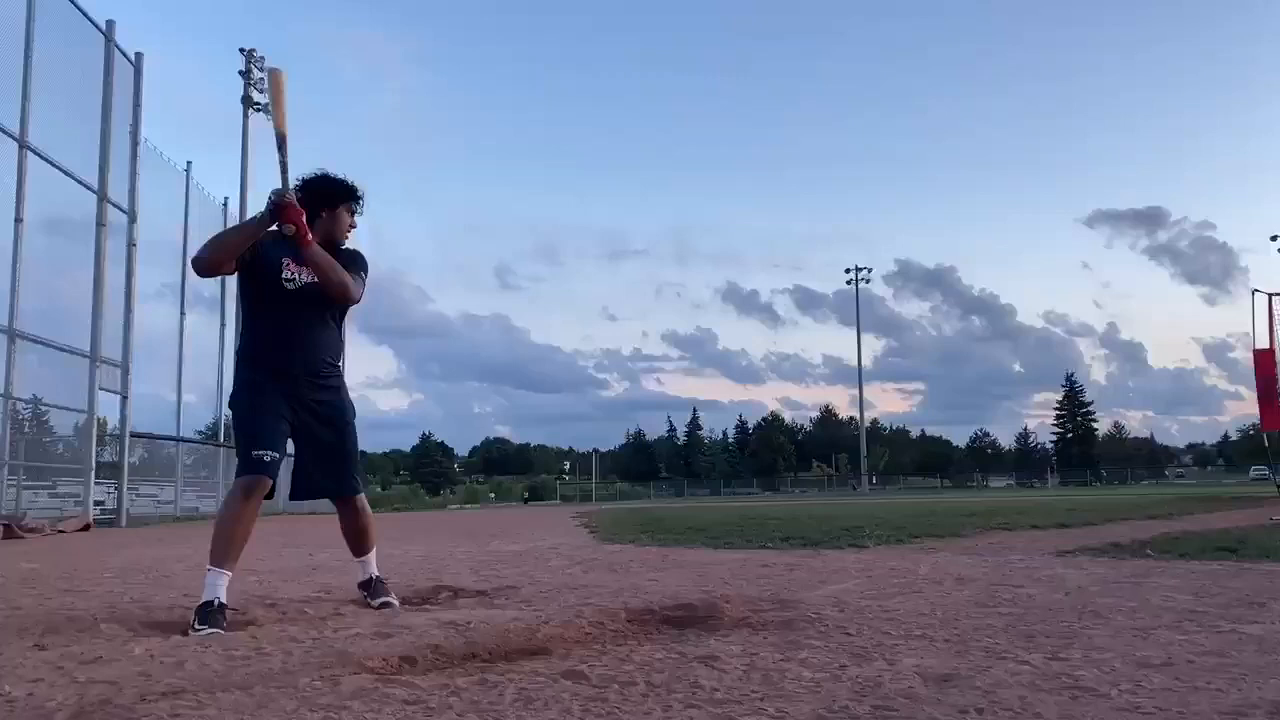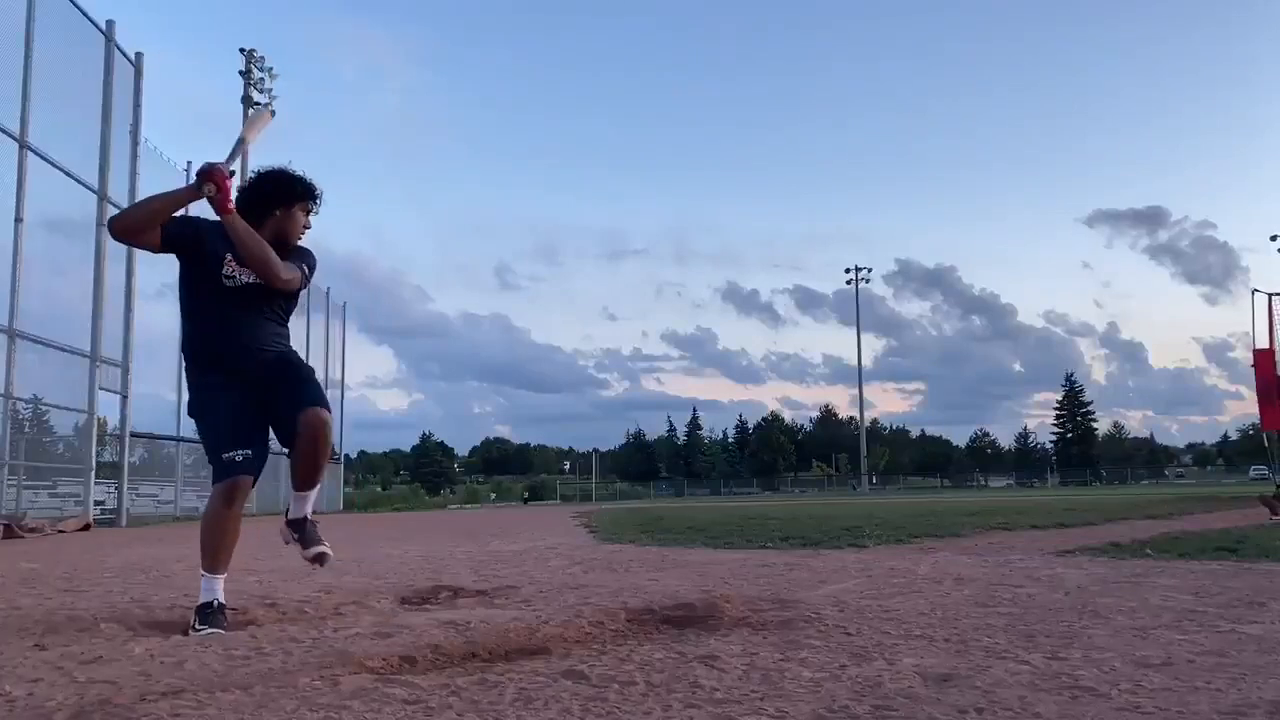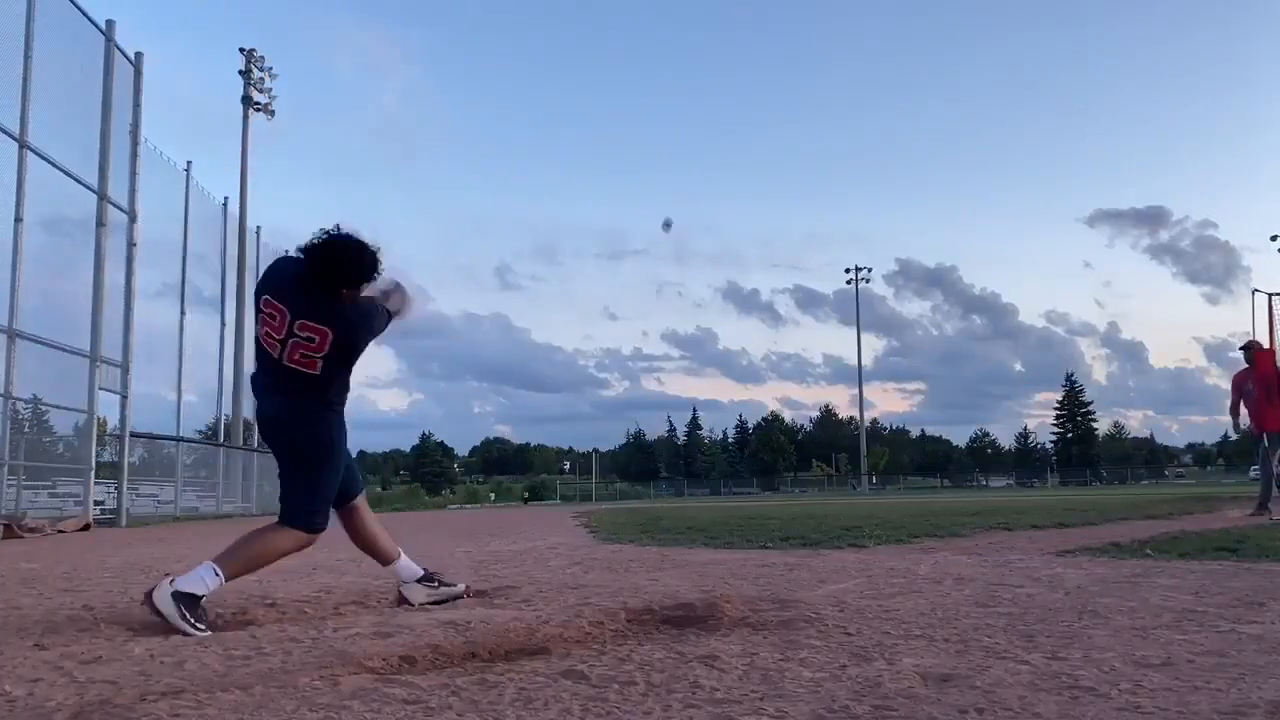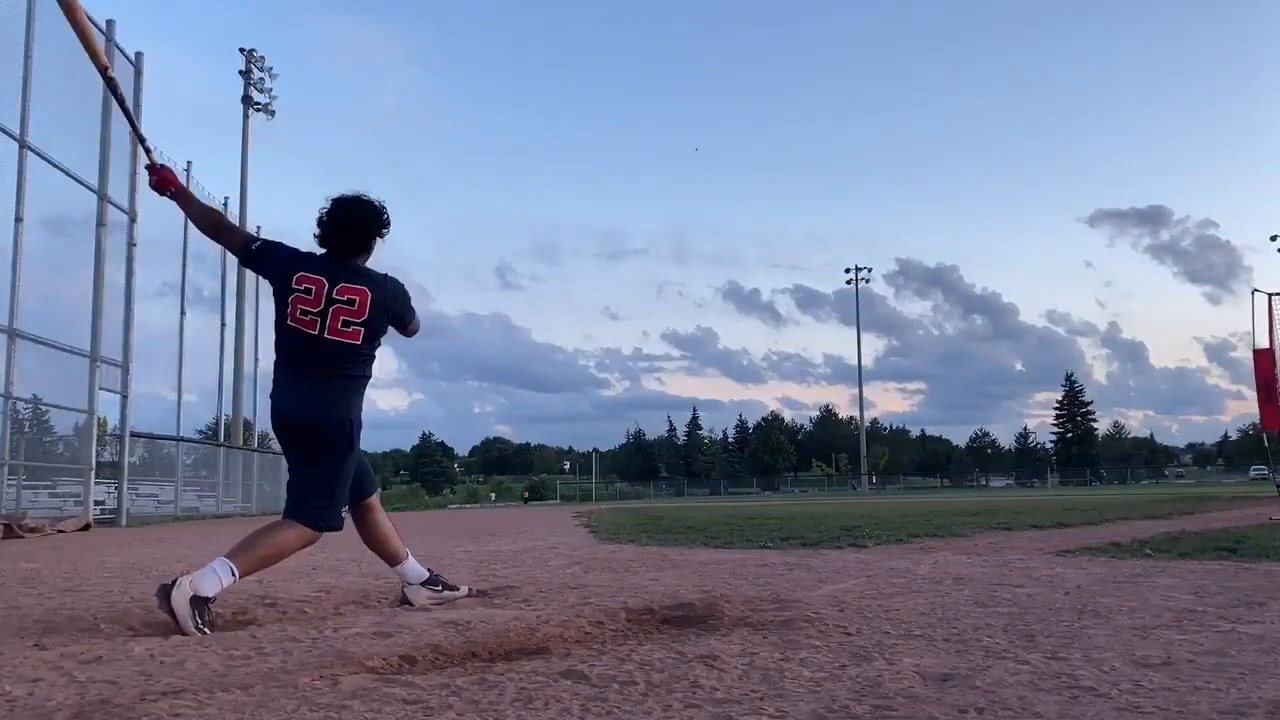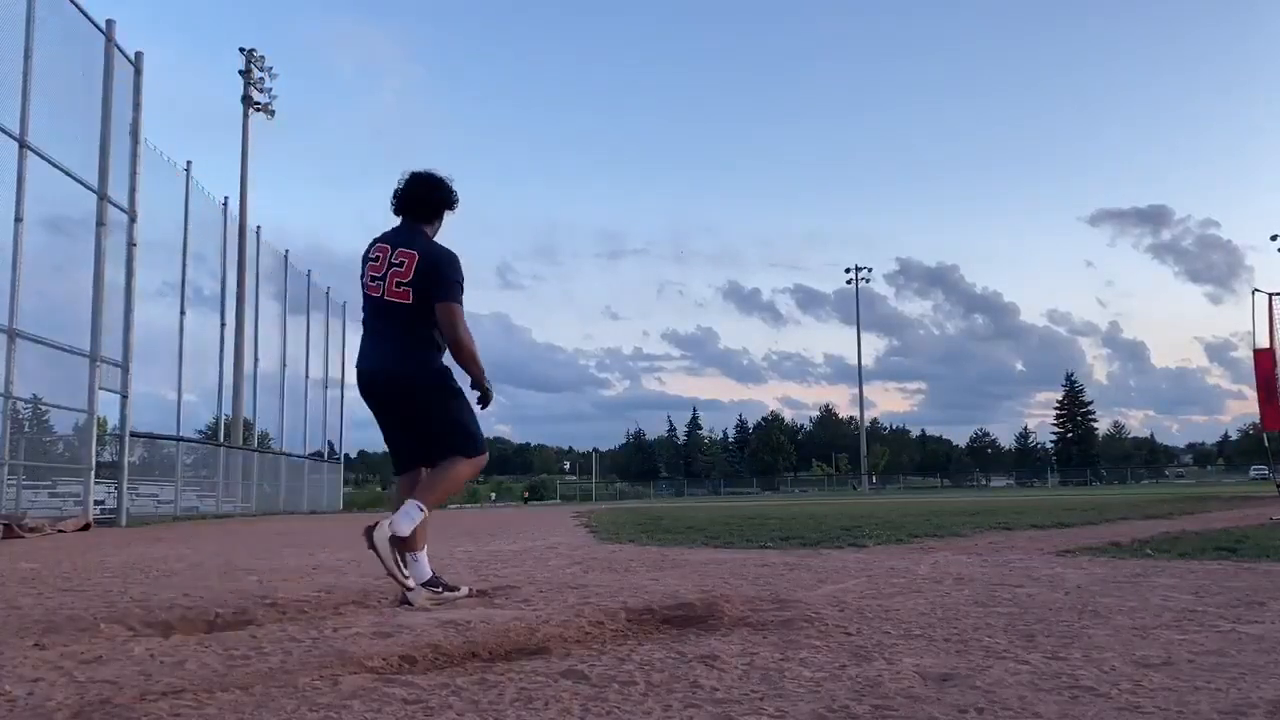
dt=1s
person 1, frame 1
left shoulder: (351, 260)
right shoulder: (262, 247)
left elbow: (347, 293)
right elbow: (204, 263)
left wrist: (303, 238)
right wrist: (265, 220)
left hip: (324, 389)
right hip: (263, 384)
left knee: (348, 490)
right knee: (253, 481)
left ankle: (370, 577)
right ankle: (212, 598)
person 1, frame 2
left shoulder: (301, 258)
right shoulder: (201, 235)
left elbow: (277, 275)
right elbow: (121, 227)
left wrist: (226, 208)
right wrist: (195, 191)
left hip: (274, 366)
right hip: (216, 378)
left knee: (316, 421)
right knee: (235, 480)
left ankle: (299, 516)
right ankle: (211, 599)
person 1, frame 3
left shoulder: (282, 273)
right shoulder: (361, 317)
right elbow: (391, 305)
right wrist: (395, 297)
left hip: (274, 412)
right hip: (314, 425)
left knee: (351, 498)
right knee: (301, 526)
left ankle: (414, 579)
right ankle: (184, 587)
person 1, frame 4
left shoulder: (290, 265)
right shoulder: (386, 289)
left elbow: (222, 229)
right elbow: (411, 328)
left wrist: (174, 188)
left hip: (289, 408)
right hip: (333, 416)
left knee: (364, 497)
right knee: (307, 521)
left ankle: (419, 581)
right ankle: (199, 585)
person 1, frame 5
left shoulder: (376, 248)
right shoulder: (438, 258)
right elbow: (452, 329)
right wrist: (480, 377)
left hip: (372, 371)
right hip: (415, 371)
left knee: (414, 469)
right knee: (470, 454)
left ankle: (419, 578)
right ankle: (395, 528)
